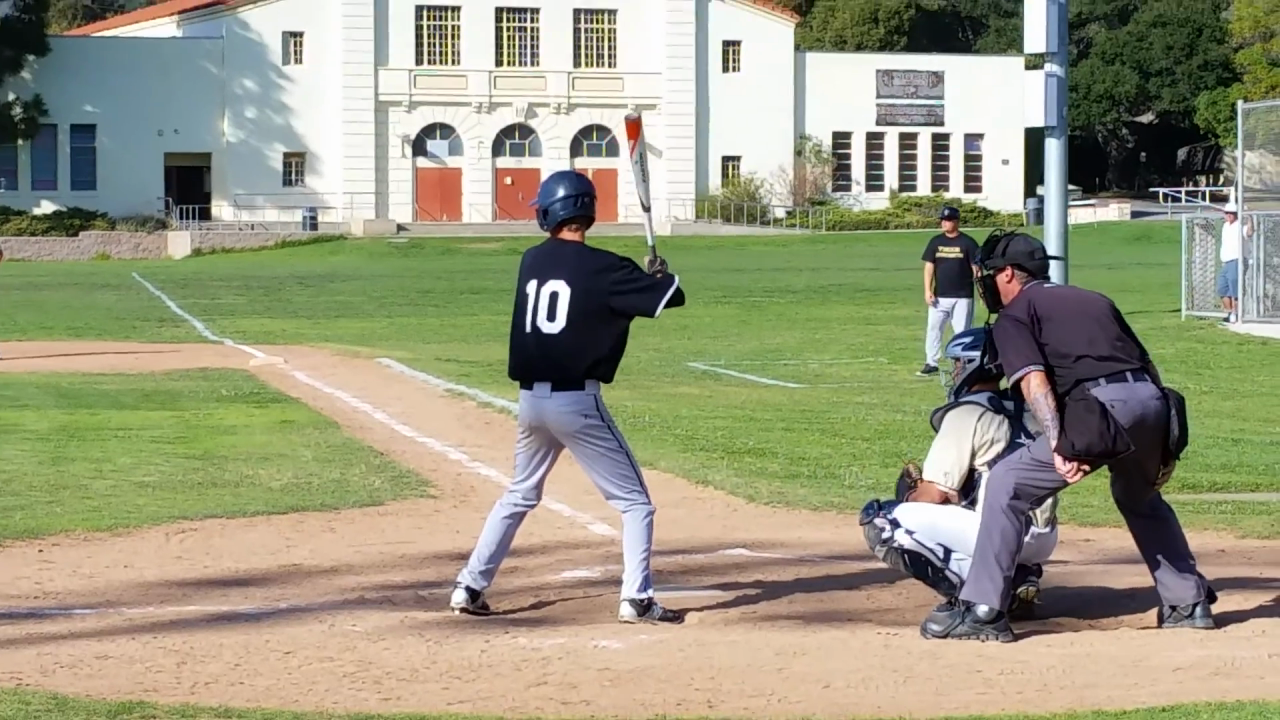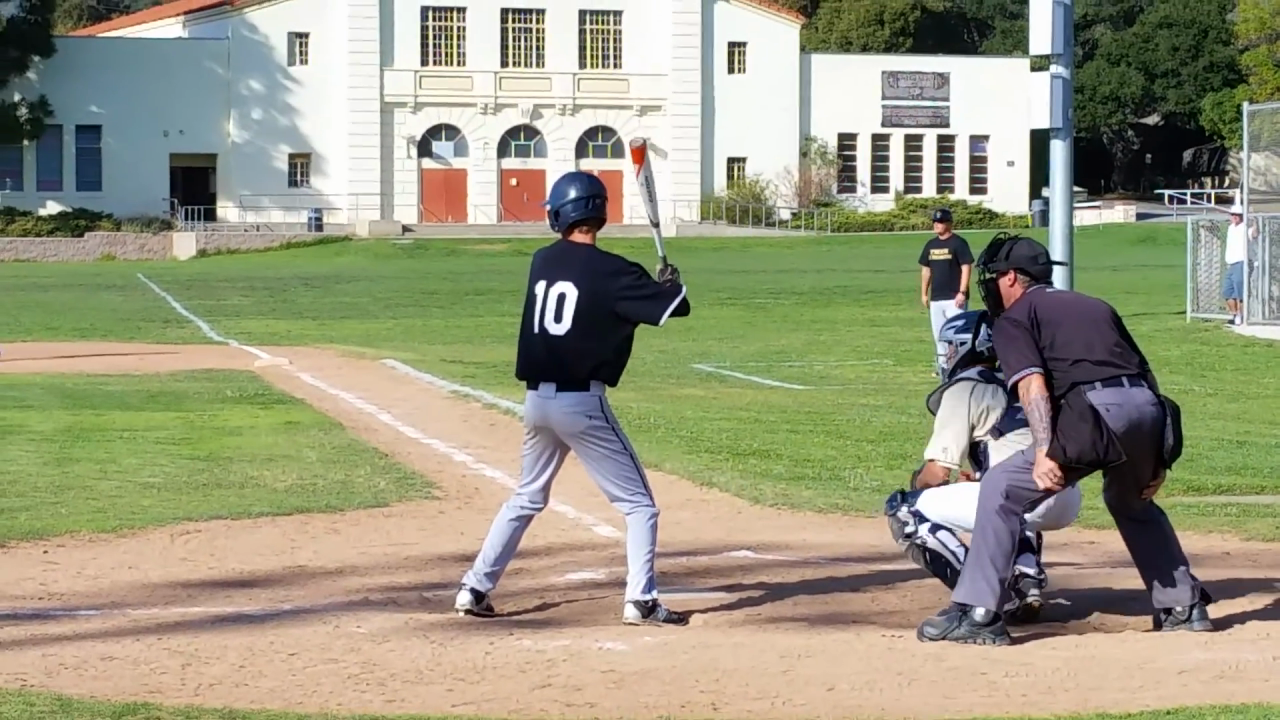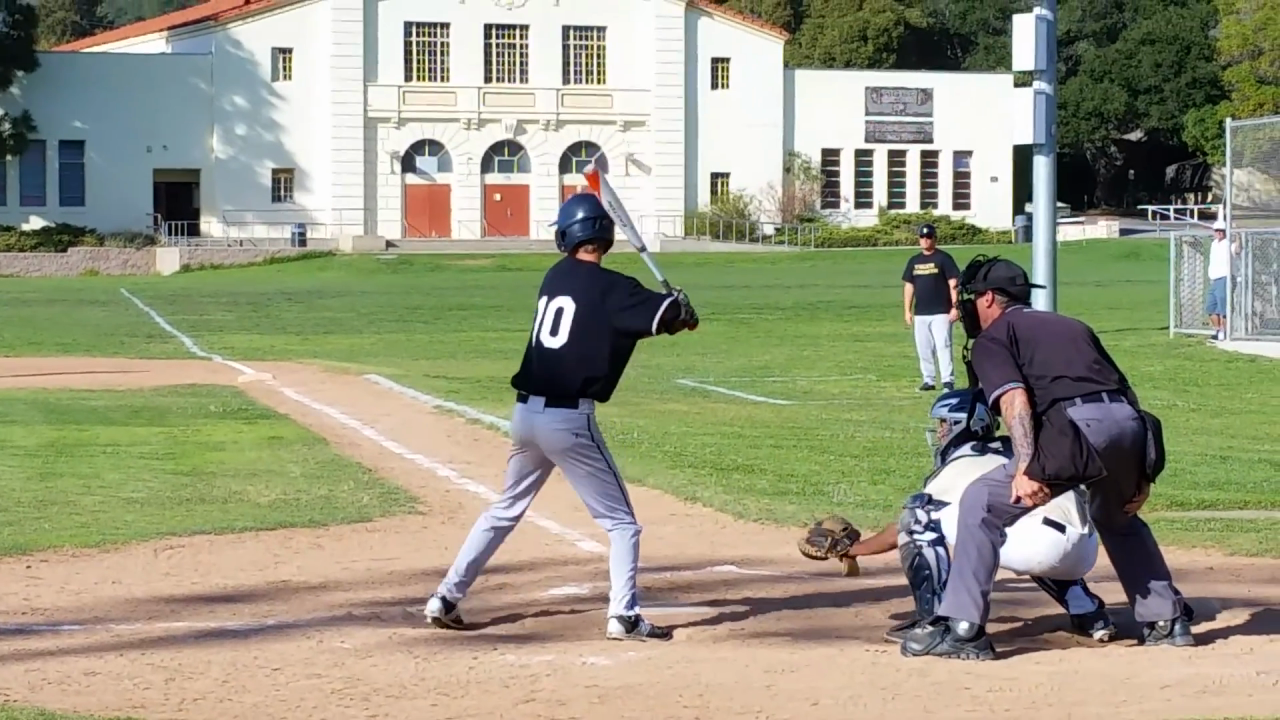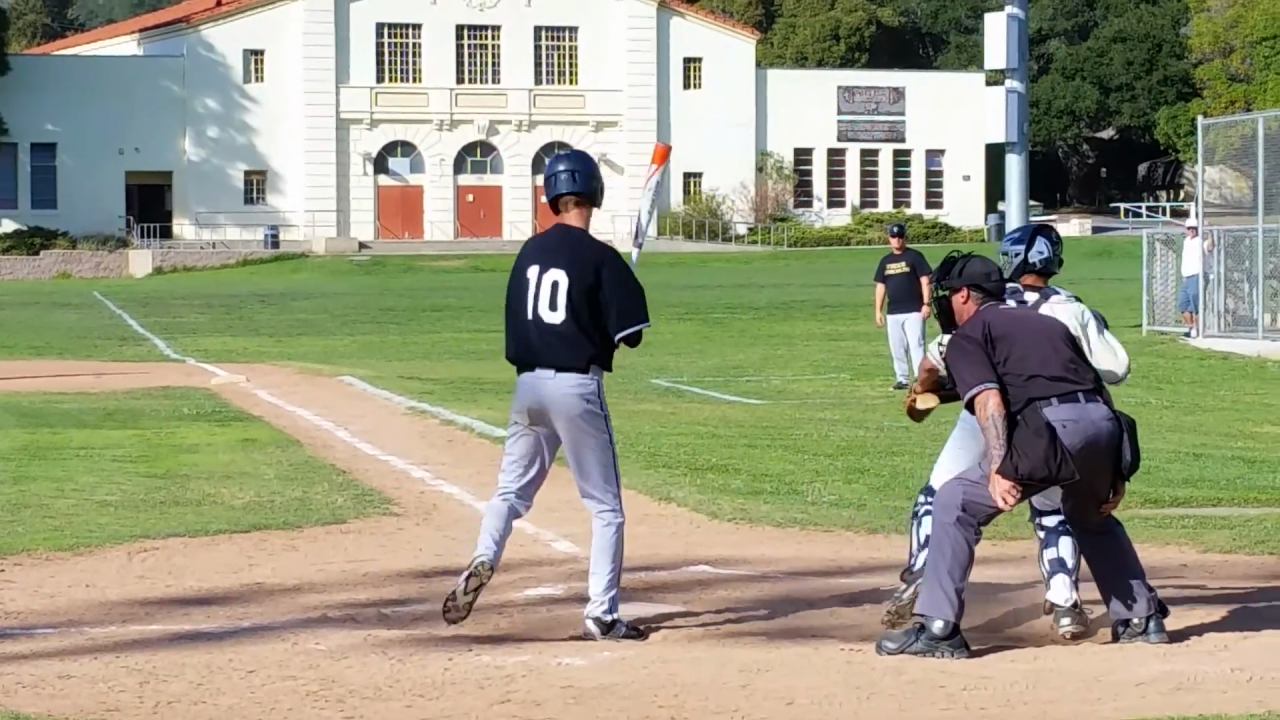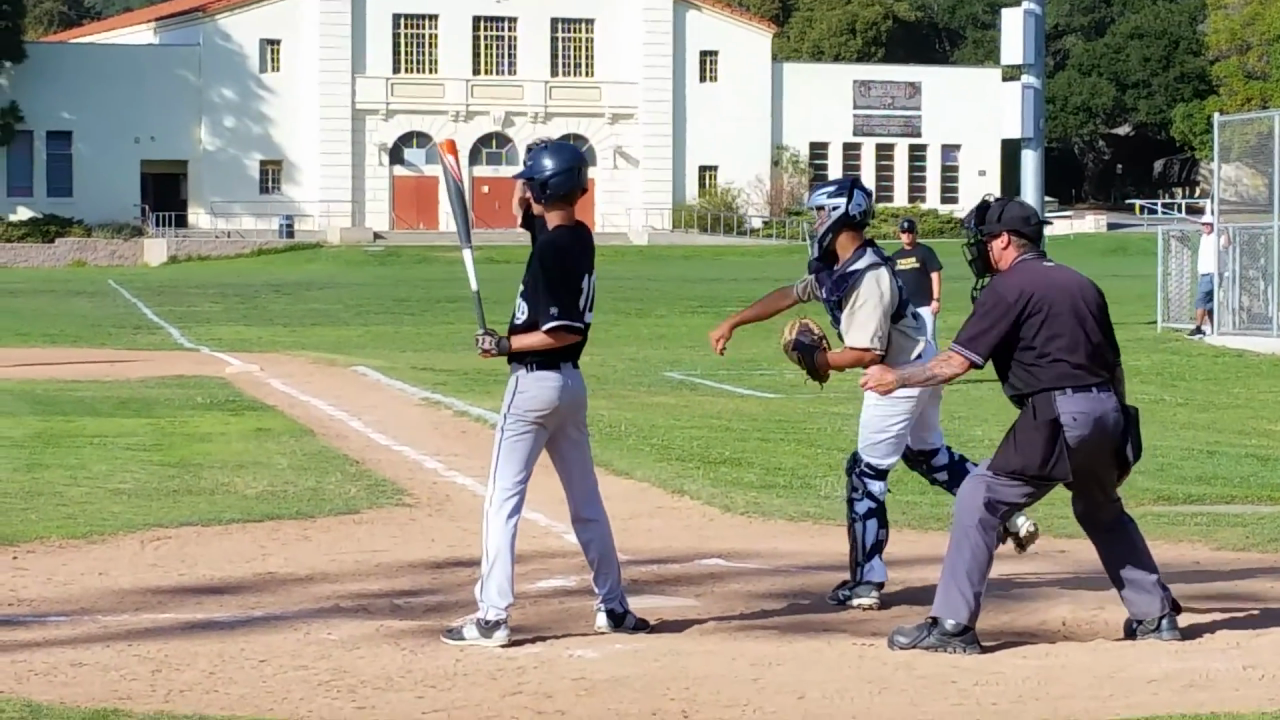
dt=1s
person 1, frame 1
left shoulder: (531, 260)
right shoulder: (602, 266)
right elbow: (672, 297)
left wrist: (638, 278)
right wrist: (657, 274)
left hip: (532, 399)
right hip: (577, 401)
left knee: (518, 495)
right knee: (635, 502)
left ankle: (468, 587)
right ankle: (637, 599)
person 1, frame 2
left shoulder: (542, 261)
right shoulder: (611, 270)
right elbow: (676, 307)
left wrist: (649, 285)
right wrist: (668, 282)
left hip: (538, 399)
right hip: (582, 402)
left knee: (526, 498)
right knee: (639, 505)
left ankle: (474, 589)
right ankle: (641, 601)
person 1, frame 3
left shoulder: (555, 276)
right shoulder: (611, 286)
right elbow: (668, 314)
left wrist: (662, 319)
right wrist: (681, 311)
left hip: (526, 412)
right hip: (569, 418)
left knee: (506, 510)
right knee: (620, 521)
left ankle: (445, 597)
right ankle: (625, 616)
person 1, frame 4
left shoulder: (532, 249)
right shoulder: (602, 257)
right elbow: (629, 334)
left hip: (530, 384)
right hip: (578, 387)
left knee: (511, 492)
right knee: (605, 507)
left ankle: (484, 562)
right ankle: (603, 616)
person 1, frame 5
left shoulder: (550, 249)
right shoulder: (579, 238)
left elbow: (563, 332)
right elbow: (535, 216)
left wrist: (504, 344)
right wrist: (536, 175)
left hip: (533, 383)
right hip: (570, 383)
left knee: (503, 501)
right knee: (586, 501)
left ankle: (492, 617)
right ankle: (613, 608)
person 2, frame 1
left shoulder: (1014, 314)
right shoulder: (1095, 299)
left elbow: (1034, 381)
left wrist: (1058, 445)
right wrist: (1163, 443)
left hip: (1104, 409)
right hip: (1153, 402)
left knee: (1007, 484)
right knee: (1142, 498)
left ankle: (983, 612)
right ankle: (1189, 603)
person 2, frame 2
left shoulder: (1013, 318)
right shoulder: (1097, 306)
left elbow: (1033, 384)
left wrist: (1046, 451)
right wrist: (1155, 456)
left hip: (1097, 413)
right hip: (1148, 410)
left knee: (1001, 489)
right knee: (1133, 503)
left ankle: (979, 615)
right ankle: (1184, 606)
person 2, frame 3
left shoulder: (992, 337)
right shoulder: (1073, 325)
left elbow: (1015, 399)
left wrist: (1026, 467)
right wrist: (1138, 472)
left hip: (1078, 428)
right hip: (1130, 426)
left knee: (981, 504)
right knee: (1118, 518)
left ankle: (962, 629)
right ankle: (1166, 621)
person 2, frame 4
left shoulder: (967, 334)
right shoulder: (1050, 322)
left elbow: (989, 400)
left wrist: (998, 469)
right wrist: (1114, 470)
left hip: (1053, 428)
right hip: (1104, 425)
left knee: (956, 503)
right knee: (1092, 517)
left ankle: (939, 629)
right ankle: (1141, 618)
person 2, frame 5
left shoulder: (1008, 287)
right shoulder: (1083, 285)
left elbow: (956, 360)
right elbow: (1114, 365)
left wrist: (897, 377)
right wrist: (1118, 442)
left hip: (1057, 417)
right hip: (1107, 411)
left knee: (978, 499)
right knee: (1102, 512)
left ankle: (952, 626)
right ankle: (1156, 614)
person 3, frame 1
left shoulder: (966, 412)
right shoulder: (1024, 411)
left elbow: (934, 494)
left wrist: (908, 497)
right hip: (1043, 538)
left knee: (879, 520)
right ankle: (1017, 576)
person 3, frame 2
left shoulder: (964, 388)
left elbow: (938, 473)
left wrist: (913, 491)
right wrist: (974, 478)
right hip: (1065, 501)
left knee: (906, 511)
right ankle: (1028, 583)
person 3, frame 3
left shoulder: (959, 466)
right shoulder: (1014, 451)
left elbow: (915, 526)
left wrist: (857, 548)
left hip: (1047, 544)
right hip: (1084, 549)
left knee: (920, 513)
right ankle: (1089, 614)
person 3, frame 4
right shoulder: (1071, 310)
left elbow: (935, 360)
right elbow: (1117, 369)
left wrist: (922, 388)
right wrist: (1113, 347)
left knee: (937, 498)
right knee: (1053, 513)
left ankle: (922, 574)
right ankle: (1064, 606)
person 3, frame 5
left shoulder: (867, 276)
right shoulder: (834, 267)
left elbow: (867, 352)
right elbow: (789, 294)
left wrist: (819, 360)
right wrist: (735, 321)
right hip: (920, 367)
left knee: (868, 477)
right knee: (930, 454)
left ankle: (866, 585)
right ankle: (1007, 517)
